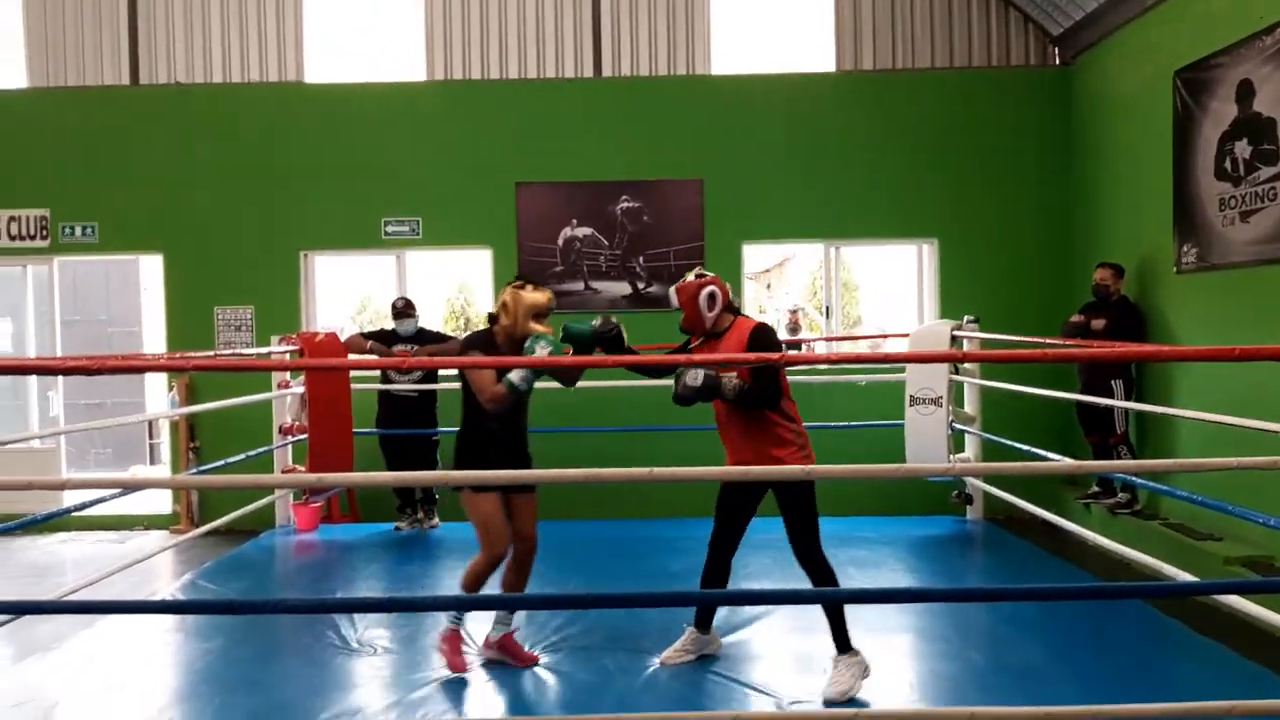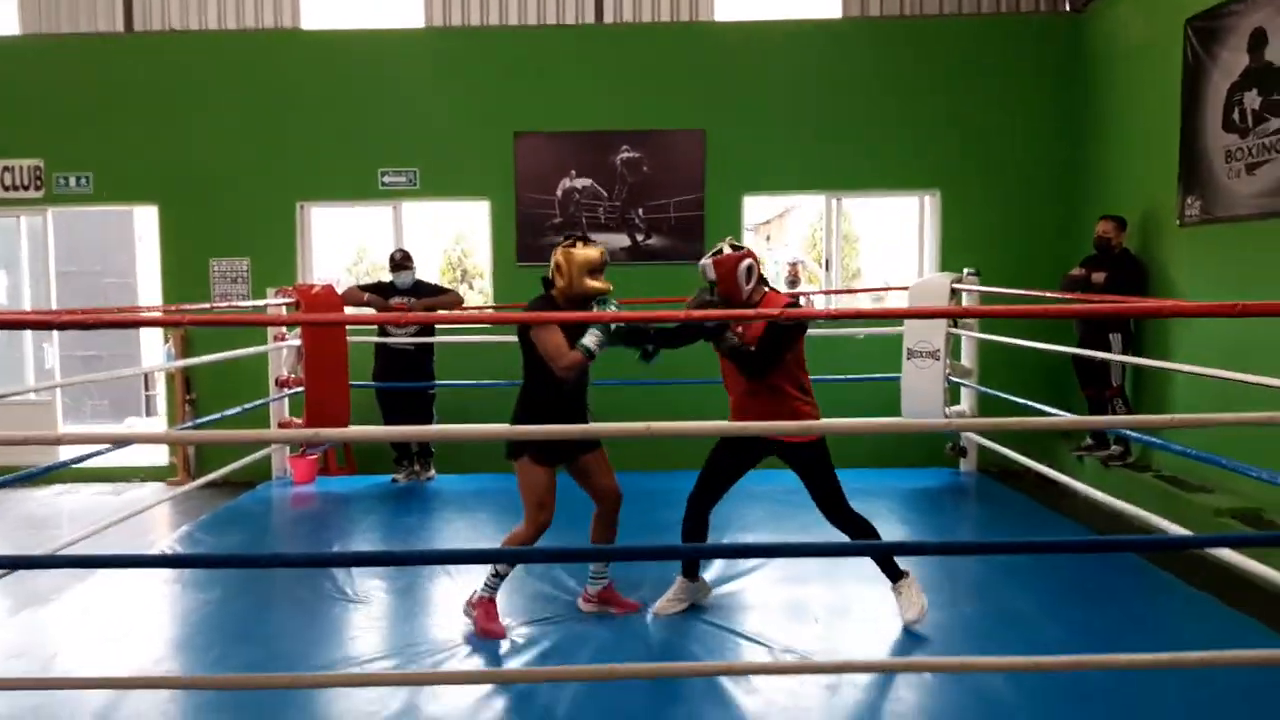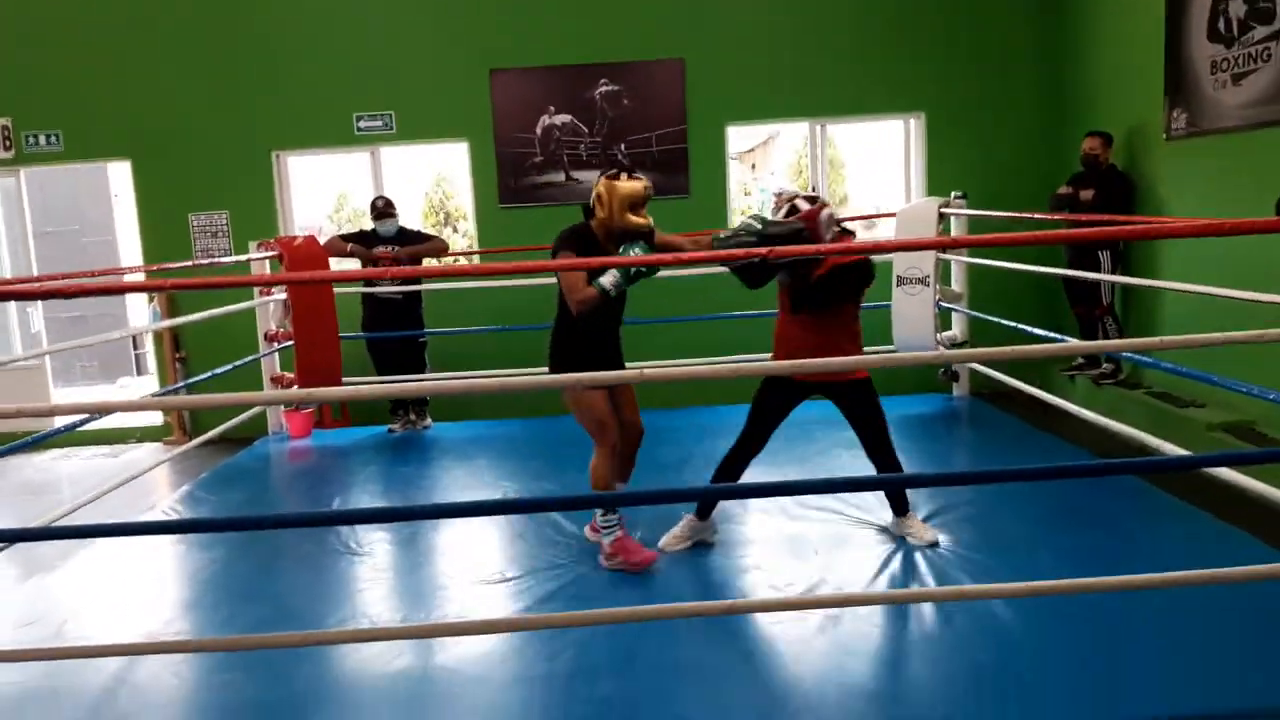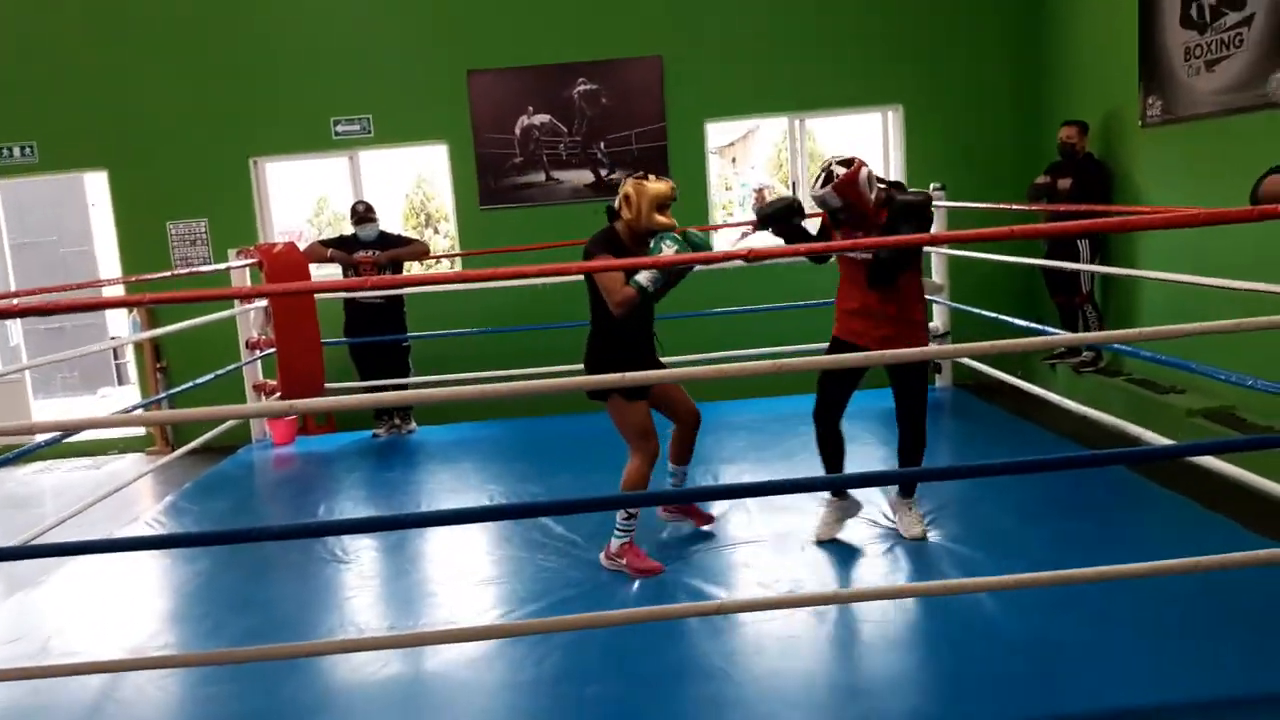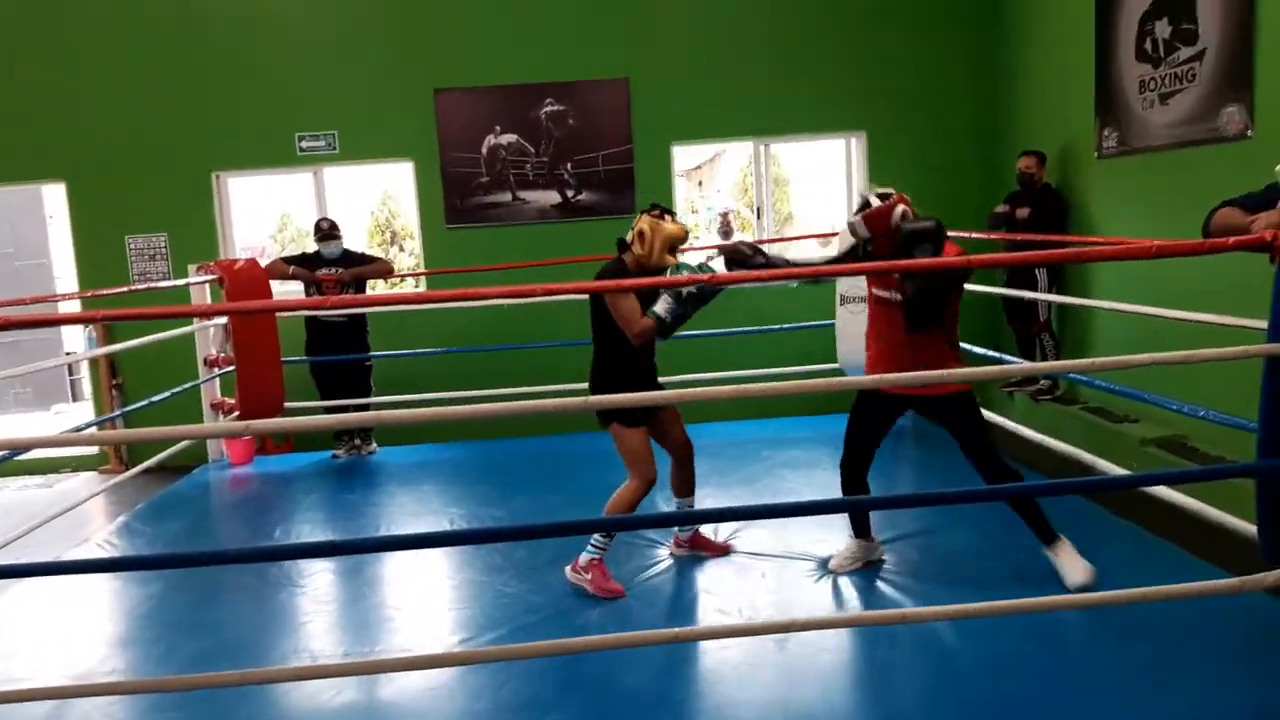
dt=0.2s
person 1, frame 1
left shoulder: (530, 346)
right shoulder: (476, 345)
left elbow: (568, 379)
right elbow: (493, 400)
right wrist: (530, 365)
left hip: (514, 457)
right hip: (477, 459)
left knee: (526, 547)
right knee: (496, 550)
left ankle: (500, 637)
right ankle: (452, 630)
person 1, frame 2
left shoulder: (582, 307)
right shoulder: (541, 312)
right elbow: (566, 367)
right wrist: (599, 330)
left hip: (572, 421)
right hip: (536, 426)
left knee: (610, 497)
right knee: (538, 522)
left ankle: (597, 589)
right ankle: (482, 600)
person 1, frame 3
left shoulder: (631, 237)
right shoulder: (572, 241)
left elbow: (687, 247)
right elbow: (579, 304)
right wrist: (620, 271)
left hip: (606, 350)
right hip: (573, 355)
left knee: (632, 433)
right knee: (609, 442)
left ankle: (603, 522)
right ankle: (613, 542)
person 1, frame 4
left shoulder: (645, 240)
right shoulder: (604, 245)
left elbow: (653, 293)
right elbow: (620, 304)
left wrist: (684, 256)
right wrist: (656, 267)
left hip: (640, 354)
right hip: (611, 360)
left knee: (689, 418)
right knee: (645, 450)
left ankle: (675, 500)
right ankle: (620, 547)
person 1, frame 5
left shoulder: (642, 274)
right shoulder: (614, 276)
left elbow: (663, 330)
right elbow: (639, 333)
left wrist: (693, 298)
right wrist: (672, 297)
left hip: (642, 380)
right hip: (615, 387)
left knee: (683, 450)
right knee: (643, 477)
left ankle: (686, 536)
right ankle: (587, 563)
person 2, frame 1
left shoulder: (756, 335)
right shoulder: (701, 343)
left elbow: (769, 397)
right elbow: (656, 368)
left wrist: (717, 385)
right wrist: (615, 346)
left hip: (787, 460)
right hip: (744, 465)
left knee: (809, 555)
right knee: (720, 549)
left ankle: (848, 657)
right ankle: (702, 633)
person 2, frame 2
left shoulder: (784, 312)
right shoulder: (725, 309)
left elbow: (758, 365)
right elbow: (680, 336)
left wrist: (720, 333)
right wrist: (640, 332)
left hip: (796, 428)
right hip: (747, 426)
left knee: (838, 512)
right knee: (699, 502)
left ankle: (900, 581)
right ankle: (689, 582)
person 2, frame 3
left shoulder: (856, 264)
right shoulder: (790, 248)
left elbow: (802, 303)
right elbow: (755, 278)
left wrist: (785, 259)
right wrist: (743, 247)
left hip: (843, 370)
right hip: (790, 366)
left knee: (881, 450)
right knee: (747, 445)
left ankle: (904, 517)
right ankle: (700, 520)
person 2, frame 4
left shoulder: (912, 214)
right shoulder: (838, 212)
left elbow: (880, 277)
right elbow: (818, 252)
left wrist: (894, 228)
right wrist: (783, 224)
left hip: (904, 335)
right hip: (851, 332)
left knee: (912, 425)
right knee: (825, 416)
left ankle: (904, 498)
right ankle: (839, 499)
person 2, frame 5
left shoulder: (949, 260)
right shoulder: (875, 249)
left elbow: (920, 320)
left wrist: (921, 262)
right wrist: (760, 261)
left hip: (940, 382)
right hip: (884, 381)
left knee: (992, 468)
right knee: (852, 465)
left ankle: (1053, 544)
right ankle: (863, 542)
person 3, frame 1
left shoulder: (1128, 310)
right shoulder: (1089, 308)
left elbow: (1132, 340)
right elbow: (1067, 331)
left wrist: (1103, 328)
right wrist: (1086, 325)
left hip: (1114, 380)
right hip: (1090, 380)
left knee: (1117, 436)
right knee: (1096, 436)
left ankle: (1129, 493)
right ankle: (1104, 486)
person 3, frame 2
left shoulder: (1130, 264)
right shoulder: (1091, 261)
left elbow: (1133, 293)
right elbow: (1067, 284)
left wrist: (1104, 281)
right wrist: (1089, 278)
left hip: (1112, 334)
right hip: (1088, 333)
left knee: (1113, 390)
right knee: (1092, 388)
left ankle: (1122, 446)
right ankle: (1098, 439)
person 3, frame 3
left shoulder: (1118, 180)
right shoulder: (1078, 178)
left elbow: (1121, 210)
right elbow: (1055, 203)
left wrist: (1093, 198)
right wrist: (1077, 196)
left hip: (1102, 251)
right hip: (1078, 251)
left knee: (1103, 308)
right knee: (1081, 307)
left ankle: (1114, 363)
right ankle: (1089, 358)
person 3, frame 4
left shoulder: (1095, 168)
right shoulder: (1055, 168)
left elbow: (1099, 198)
right elbow: (1033, 193)
left wrist: (1071, 187)
right wrist: (1054, 186)
left hip: (1082, 240)
right hip: (1057, 240)
left knee: (1083, 295)
right knee: (1061, 295)
left ankle: (1094, 352)
right ankle: (1070, 347)
person 3, frame 5
left shoulder: (1052, 198)
right shoulder: (1013, 197)
left elbow: (1055, 228)
right elbow: (993, 222)
left wrist: (1029, 216)
right wrist: (1013, 215)
left hip: (1039, 268)
right hip: (1016, 268)
left knee: (1040, 323)
right knee: (1019, 322)
left ankle: (1051, 379)
right ankle: (1028, 374)
person 4, frame 1
left shoulder: (431, 338)
right shoulder: (384, 337)
left elbow: (458, 347)
right elbow: (349, 343)
left wrist: (428, 350)
right wrist: (373, 347)
left hip: (423, 416)
right hip: (391, 417)
left knee: (427, 465)
right knee: (397, 467)
left ankle: (429, 509)
right ankle: (408, 511)
person 4, frame 2
left shoulder: (427, 290)
right shoulder: (381, 289)
left elbow: (457, 299)
right elbow: (346, 295)
left wrist: (425, 303)
right wrist: (370, 299)
left hip: (420, 368)
right hip: (387, 369)
left knee: (423, 417)
right knee: (393, 419)
left ankle: (425, 460)
right ankle: (404, 462)
person 4, frame 3
left shoulder: (411, 236)
right shoulder: (363, 238)
left elbow: (442, 246)
right elbow: (328, 246)
left wrist: (410, 251)
right wrist: (354, 249)
left hip: (409, 317)
right hip: (376, 319)
left knee: (415, 366)
right knee: (386, 370)
left ankle: (420, 409)
right ankle: (400, 412)
person 4, frame 4
left shoulder: (391, 241)
right shoulder: (343, 243)
left elbow: (423, 249)
right elbow: (308, 252)
left wrist: (390, 255)
right wrist: (334, 255)
left hip: (391, 321)
right hip: (358, 324)
left knee: (398, 370)
right knee: (369, 375)
left ankle: (404, 414)
right ankle: (384, 417)
person 4, frame 5
left shoulder: (355, 259)
right shoulder: (306, 261)
left elbow: (387, 267)
right elbow: (270, 268)
left wrist: (354, 273)
right wrist: (296, 272)
left hip: (354, 340)
right hip: (319, 342)
left knee: (360, 389)
right knee: (330, 394)
left ankle: (365, 434)
right ankle: (344, 437)
